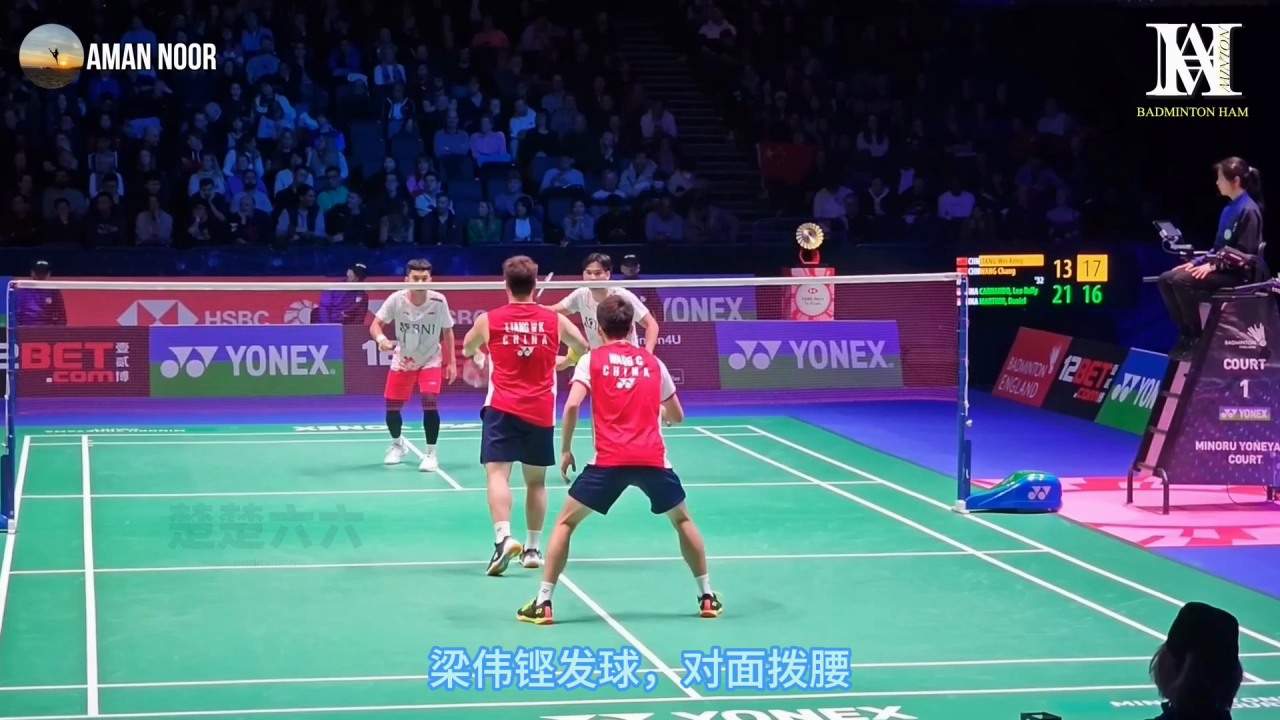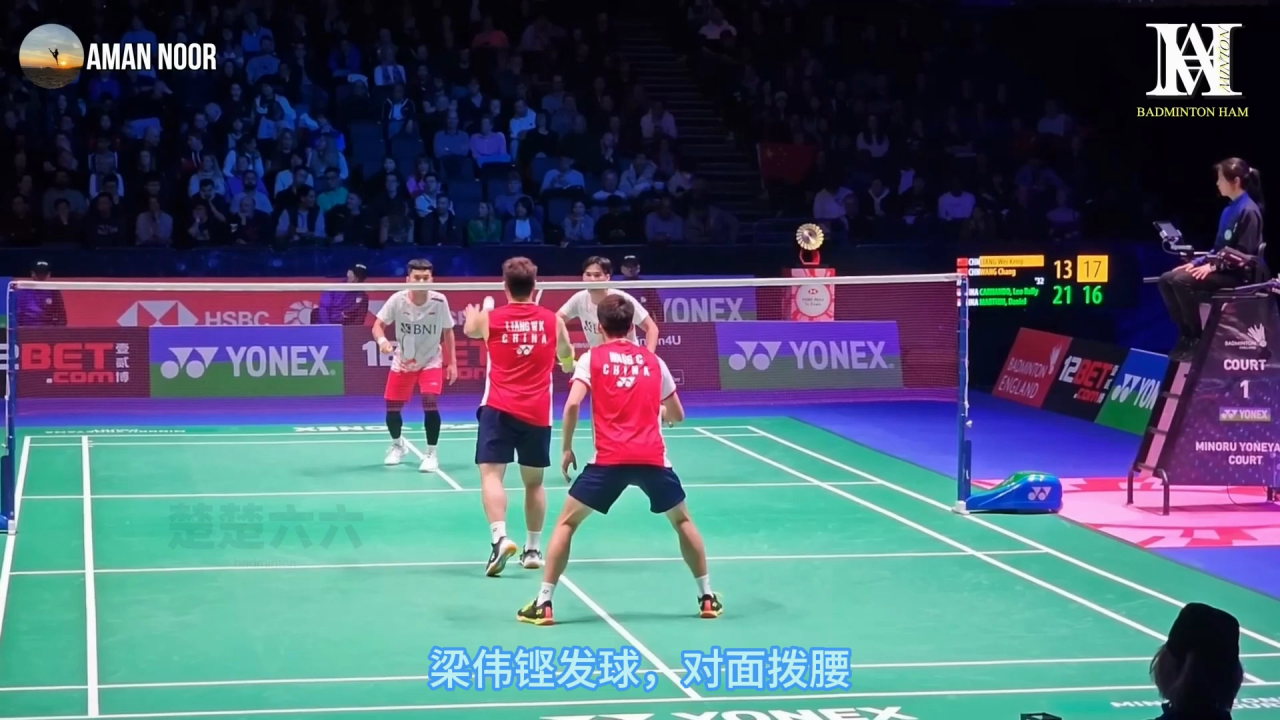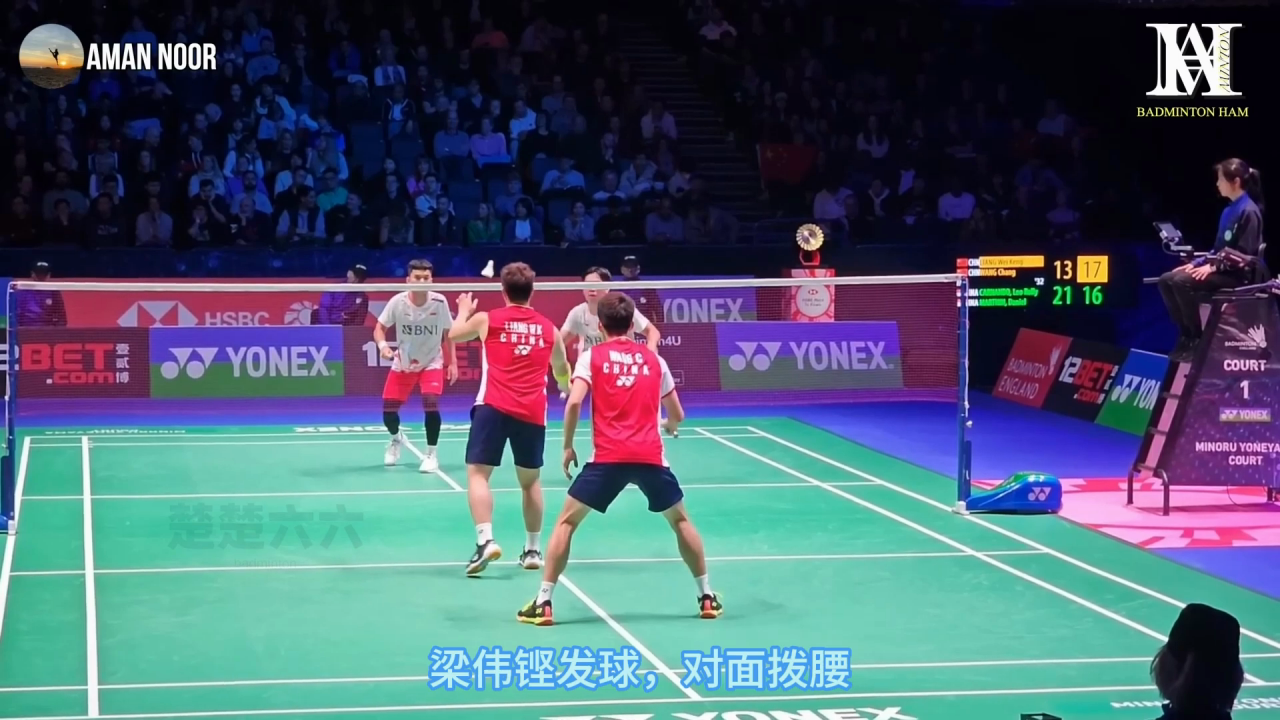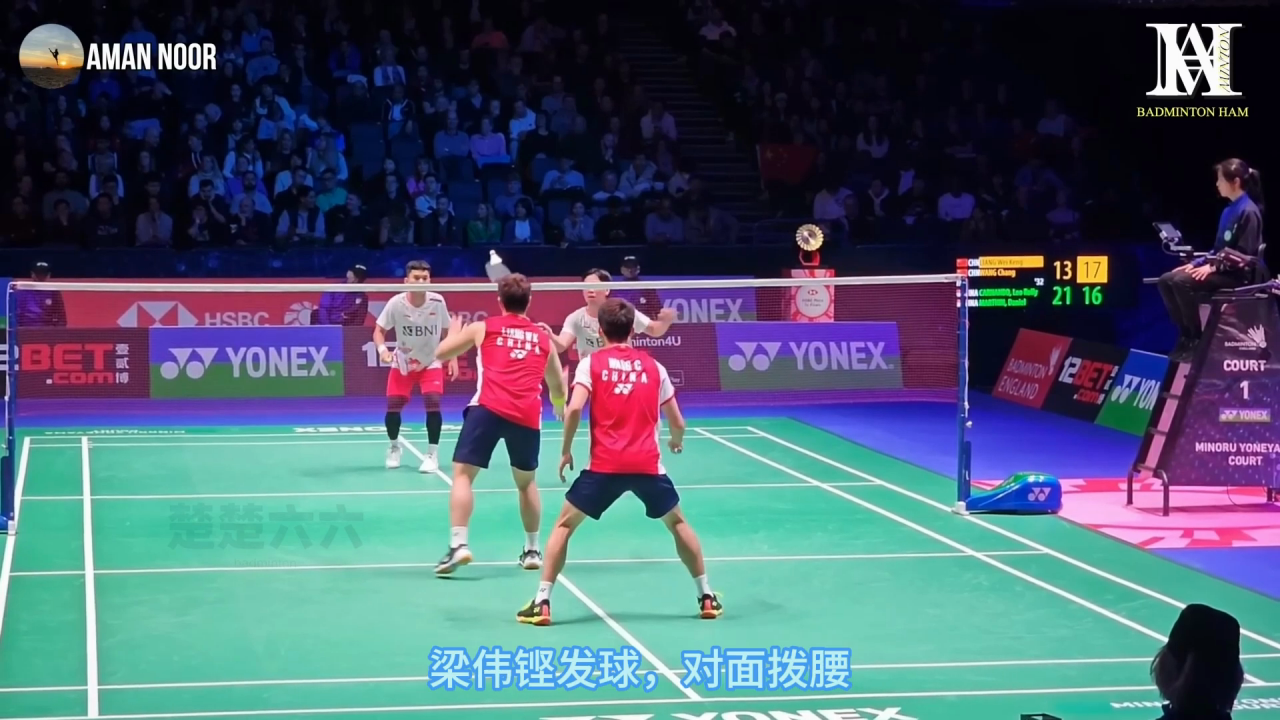
dt=0.4s
person 1, frame 1
left shoulder: (591, 359)
right shoulder: (653, 362)
left elbow: (572, 406)
right elbow: (677, 416)
left wrist: (565, 449)
left hip: (609, 460)
right hip: (652, 459)
left knee: (565, 522)
right knee: (682, 520)
left ankle: (543, 602)
right ankle: (707, 596)
person 1, frame 2
left shoulder: (592, 358)
right shoulder: (653, 361)
left elbow: (572, 405)
right elbow: (678, 415)
left wrist: (566, 448)
left hip: (610, 459)
right hip: (653, 458)
left knee: (567, 522)
right knee: (682, 520)
left ankle: (544, 603)
right ankle: (708, 596)
person 1, frame 3
left shoulder: (592, 356)
right shoulder: (653, 359)
left elbow: (575, 402)
right elbow: (678, 415)
left wrist: (568, 446)
right wrist: (669, 426)
left hip: (608, 458)
right hip: (651, 457)
left knee: (567, 521)
right knee: (680, 520)
left ankle: (543, 603)
right ankle: (707, 597)
person 1, frame 4
left shoulder: (592, 362)
right shoulder: (654, 367)
left elbow: (575, 409)
right elbow: (678, 423)
left wrist: (566, 451)
right wrist: (676, 441)
left hip: (604, 465)
right hip: (648, 465)
left knee: (564, 525)
right knee: (678, 523)
left ankle: (542, 602)
right ankle: (707, 596)
person 2, frame 1
left shoulder: (489, 320)
right shoulder: (555, 320)
left elbow: (468, 349)
right elbow: (582, 348)
left wrist: (481, 355)
right wrist: (566, 359)
left hip: (502, 409)
right hip: (541, 412)
left knee: (497, 474)
right knee: (536, 481)
left ankle: (504, 538)
right ankle: (532, 548)
person 2, frame 2
left shoulder: (489, 318)
right shoulder: (553, 321)
left elbow: (469, 330)
right elbow: (566, 355)
left wrist: (471, 316)
right wrist: (566, 363)
left hip: (499, 408)
right hip: (538, 412)
left knee: (491, 474)
right knee: (534, 481)
left ankle: (500, 537)
right ankle: (533, 549)
person 2, frame 3
left shoulder: (487, 320)
right shoulder: (549, 328)
left elbow: (453, 335)
right elbow: (562, 371)
left wrist: (463, 310)
right wrist: (565, 385)
left hip: (494, 407)
right hip: (533, 412)
left knee: (477, 473)
right knee: (530, 481)
left ankle: (486, 541)
right ankle: (533, 550)
person 2, frame 4
left shoulder: (483, 328)
right shoulder: (544, 339)
left elbow: (442, 352)
right elbow: (558, 389)
left wrist: (454, 333)
right wrist: (561, 408)
left hip: (489, 409)
right hip: (527, 416)
left knee: (462, 474)
right knee: (526, 482)
left ankle: (458, 545)
right ankle: (532, 550)
person 3, frame 1
left shoulder: (439, 301)
right shoulder: (396, 299)
left elbow: (447, 331)
right elbow: (375, 325)
left wrist: (452, 362)
right wrist: (381, 339)
left hip: (430, 361)
right hip: (402, 361)
left knee: (429, 402)
right knee: (392, 407)
left ankle: (430, 453)
right ankle: (397, 444)
person 3, frame 2
left shoulder: (439, 301)
right shoulder: (397, 300)
left elbow: (448, 332)
right elbow: (377, 326)
left wrist: (452, 362)
right wrist: (383, 341)
left hip: (431, 361)
right hip: (402, 362)
left knee: (430, 402)
right knee: (392, 407)
left ankle: (431, 454)
right ankle: (398, 445)
person 3, frame 3
left shoulder: (440, 302)
right shoulder: (397, 302)
left elbow: (448, 333)
right elbow: (379, 328)
left wrist: (452, 362)
right wrist: (383, 345)
left hip: (432, 363)
right hip: (403, 364)
left knee: (431, 403)
right knee: (389, 408)
left ankle: (431, 454)
right ankle: (396, 439)
person 3, frame 4
left shoulder: (437, 301)
right shoulder: (395, 303)
left elbow: (446, 330)
right elbow: (379, 330)
left wrist: (452, 358)
right wrist: (382, 349)
left hip: (431, 363)
right hip: (402, 363)
left knee: (433, 403)
right knee: (393, 406)
left ankle: (432, 454)
right ankle: (394, 447)
person 4, frame 1
left shoulder: (1248, 211)
right shoulder: (1229, 209)
left elbow: (1244, 253)
left wrist: (1213, 266)
right wrist: (1197, 262)
left hip: (1238, 273)
right hip: (1220, 268)
left knee: (1182, 281)
right knee: (1166, 279)
left ankle: (1197, 338)
right ankle: (1186, 334)
person 4, frame 2
left shoulder: (1248, 211)
right shoulder: (1229, 210)
left elbow: (1243, 253)
left wrist: (1213, 266)
right wrist: (1197, 263)
left hip: (1238, 274)
right hip: (1220, 268)
left knee: (1182, 281)
right knee: (1166, 280)
left ankle: (1197, 339)
right ankle: (1186, 335)
person 4, frame 3
left shoulder: (1248, 212)
right shoulder: (1229, 210)
left elbow: (1244, 254)
left wrist: (1213, 267)
right wrist: (1196, 263)
left hip: (1238, 274)
right hip: (1220, 269)
left knee: (1182, 282)
right knee: (1166, 280)
left ankle: (1197, 339)
right ankle: (1186, 335)
person 4, frame 4
left shoulder: (1248, 212)
right shoulder: (1229, 211)
left elbow: (1244, 254)
left wrist: (1213, 267)
right wrist: (1196, 263)
left hip: (1238, 274)
right hip: (1220, 269)
left knee: (1183, 282)
right knee: (1166, 280)
left ankle: (1197, 339)
right ankle: (1186, 335)
